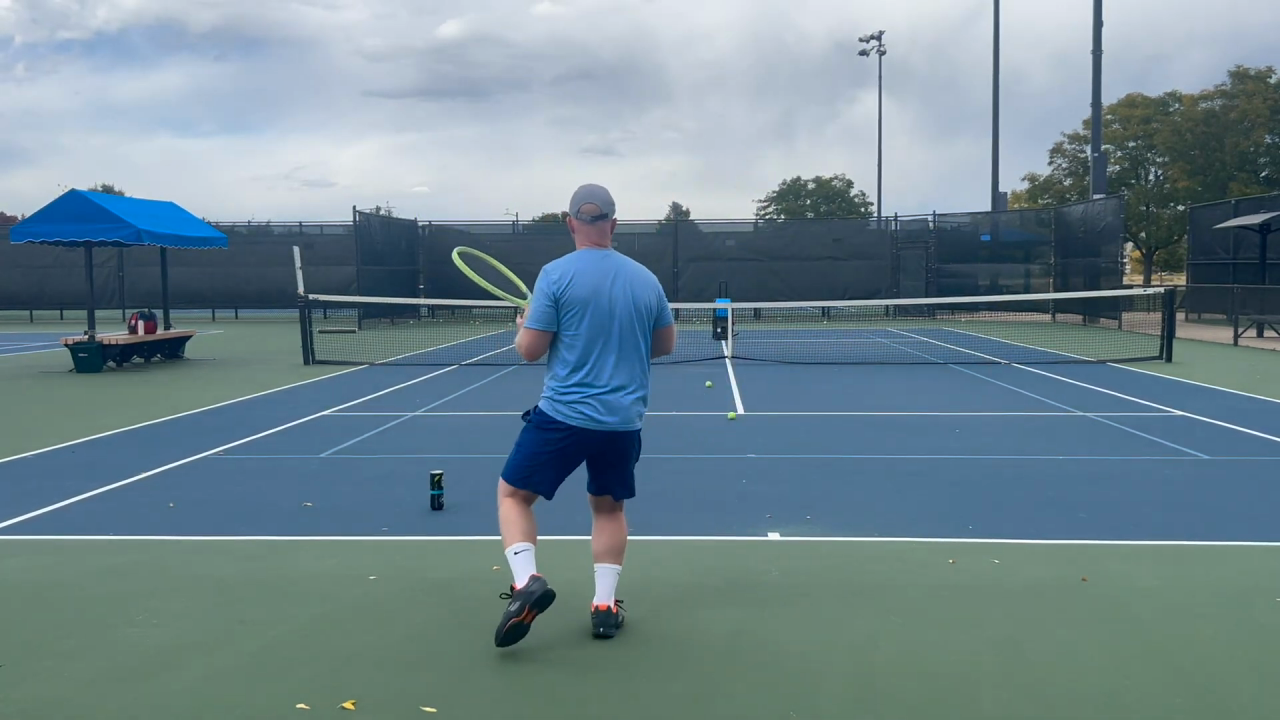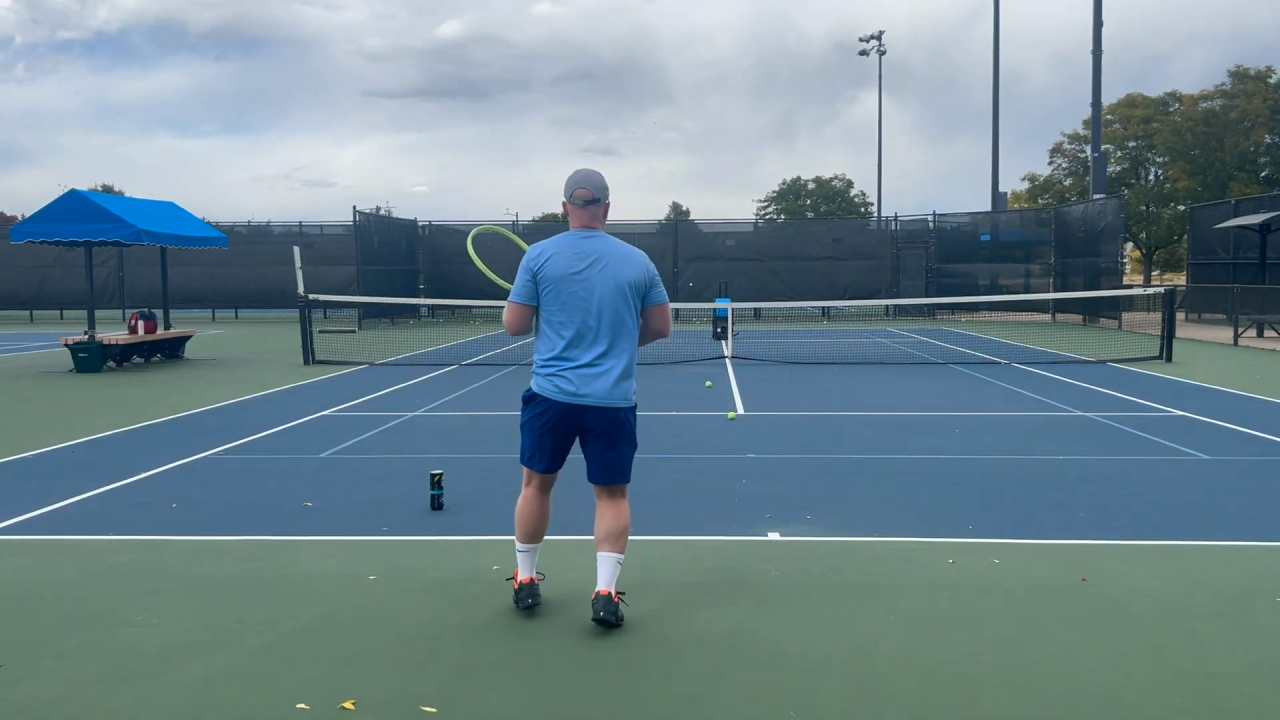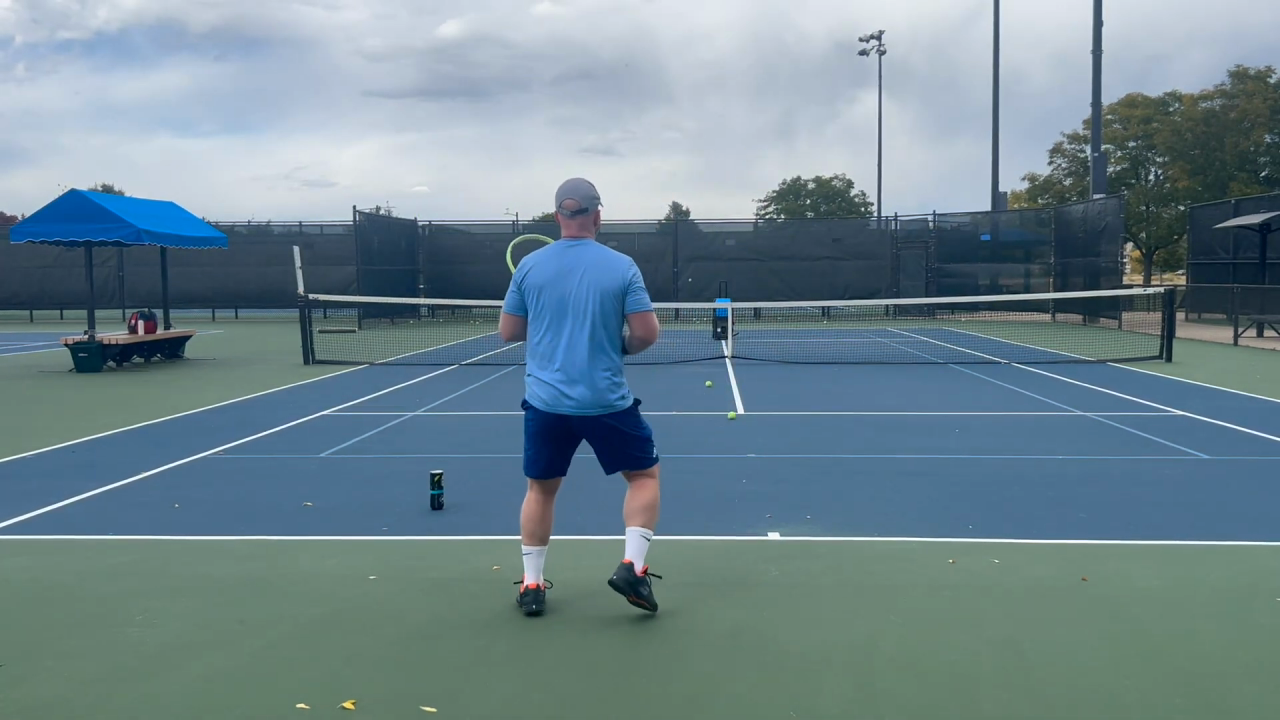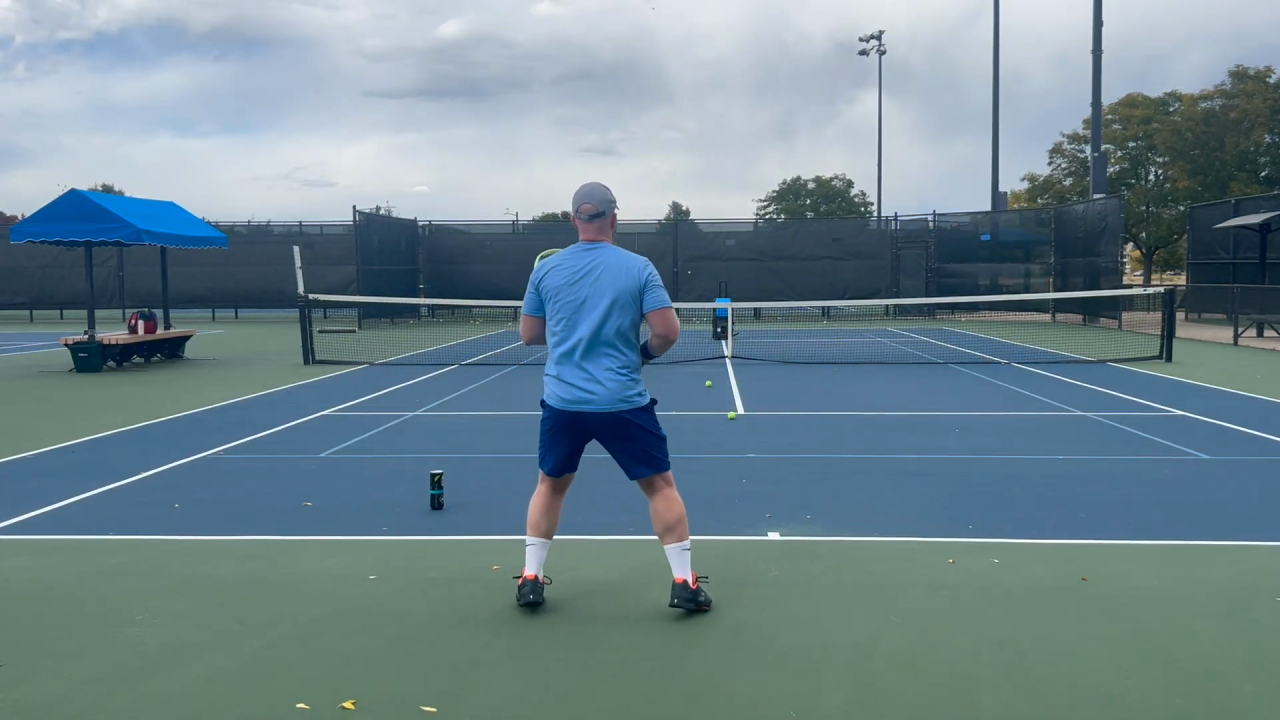
dt=0.2s
person 1, frame 1
left shoulder: (556, 274)
right shoulder: (646, 279)
left elbow: (529, 350)
right elbow: (666, 346)
left wrist: (523, 330)
left hip: (561, 418)
right hip: (624, 421)
left knee: (513, 496)
right knee: (609, 508)
left ankle: (528, 586)
right ankle: (605, 606)
person 1, frame 2
left shoulder: (538, 255)
right shoulder: (637, 260)
left elbow: (513, 325)
right elbow: (661, 327)
left hip: (551, 395)
right hip: (613, 401)
left knee: (536, 485)
right knee: (612, 497)
left ankle: (527, 582)
right ankle: (605, 595)
person 1, frame 3
left shoulder: (528, 267)
right shoulder: (621, 267)
left elbow: (508, 333)
right elbow: (647, 335)
left hip: (545, 404)
right hip: (606, 405)
left knee: (540, 490)
right knee: (644, 475)
left ankle: (532, 586)
right ankle: (632, 567)
person 1, frame 4
left shoulder: (546, 268)
right shoulder: (640, 269)
left elbow: (530, 336)
right elbow: (667, 332)
right wrist: (647, 351)
left hip: (563, 402)
right hip: (625, 403)
left knee: (550, 486)
right knee: (661, 486)
left ankle: (531, 579)
right ankle: (684, 583)
